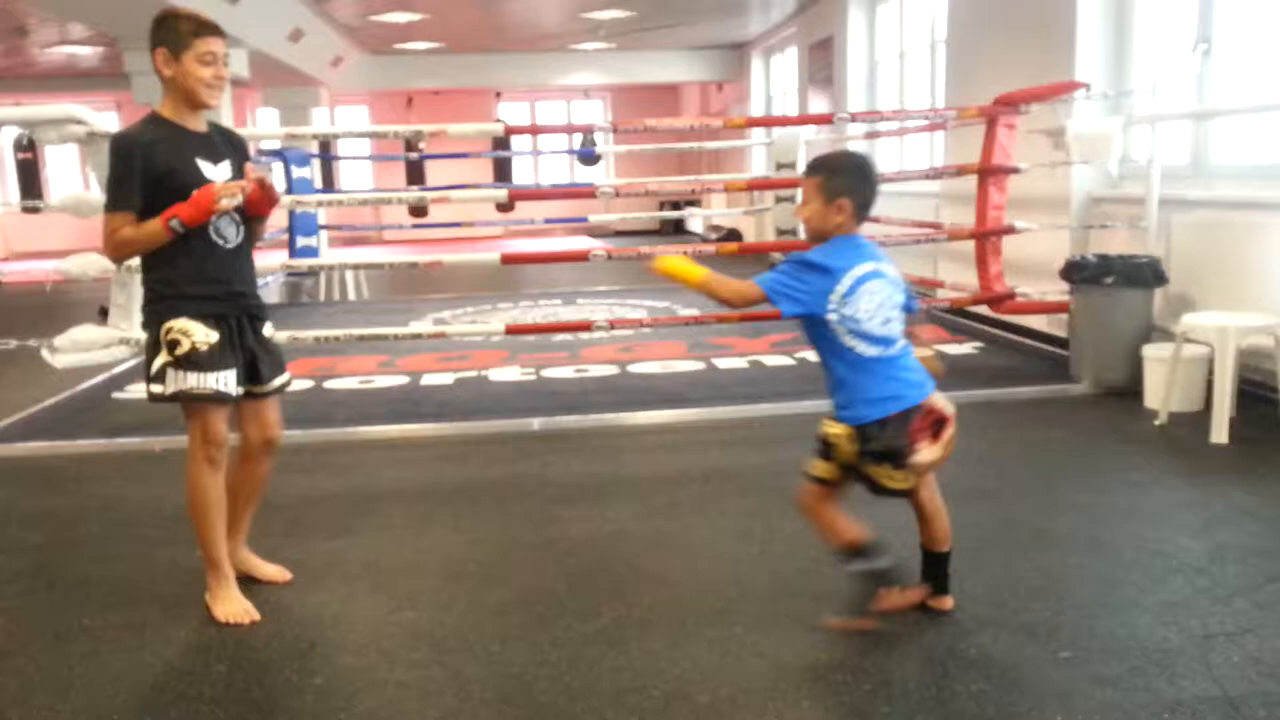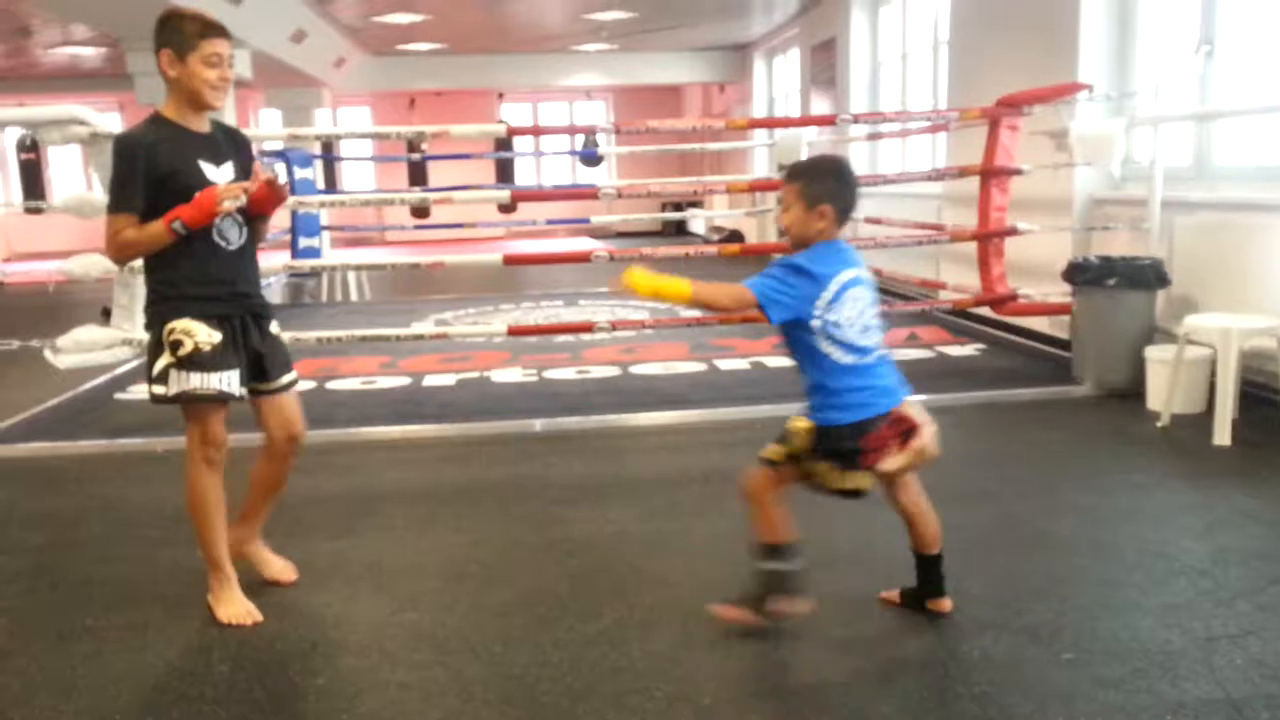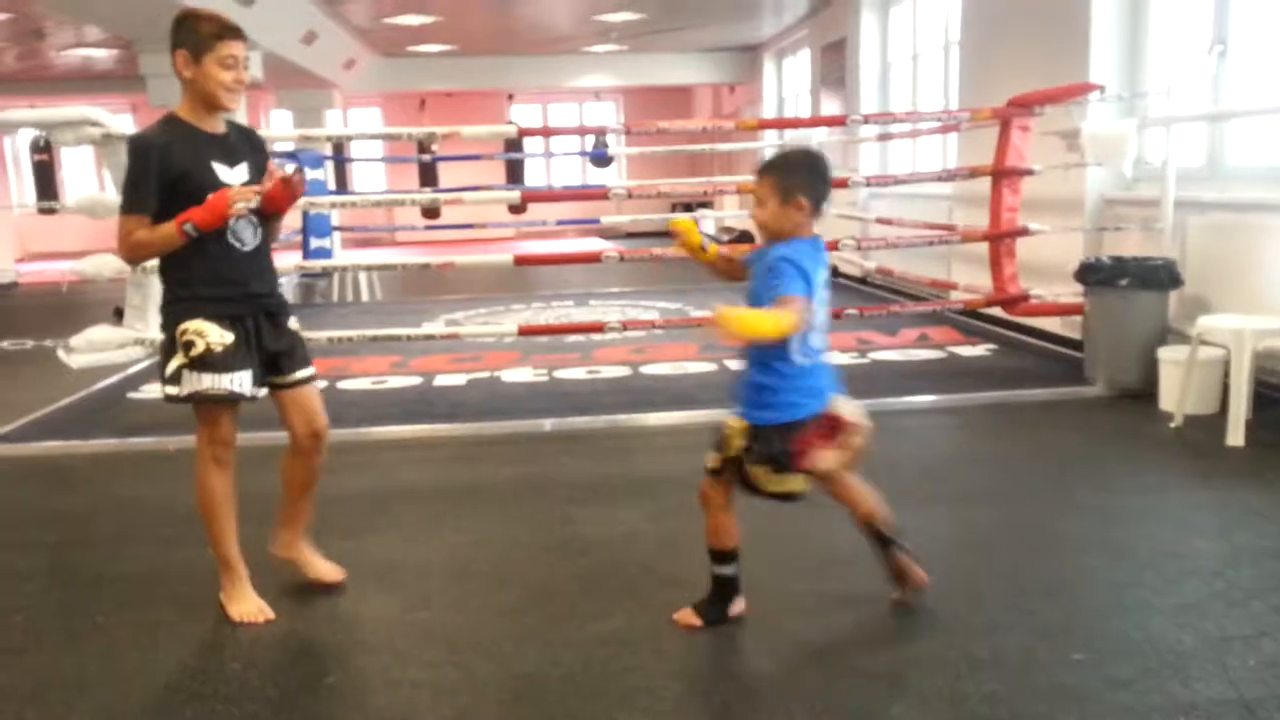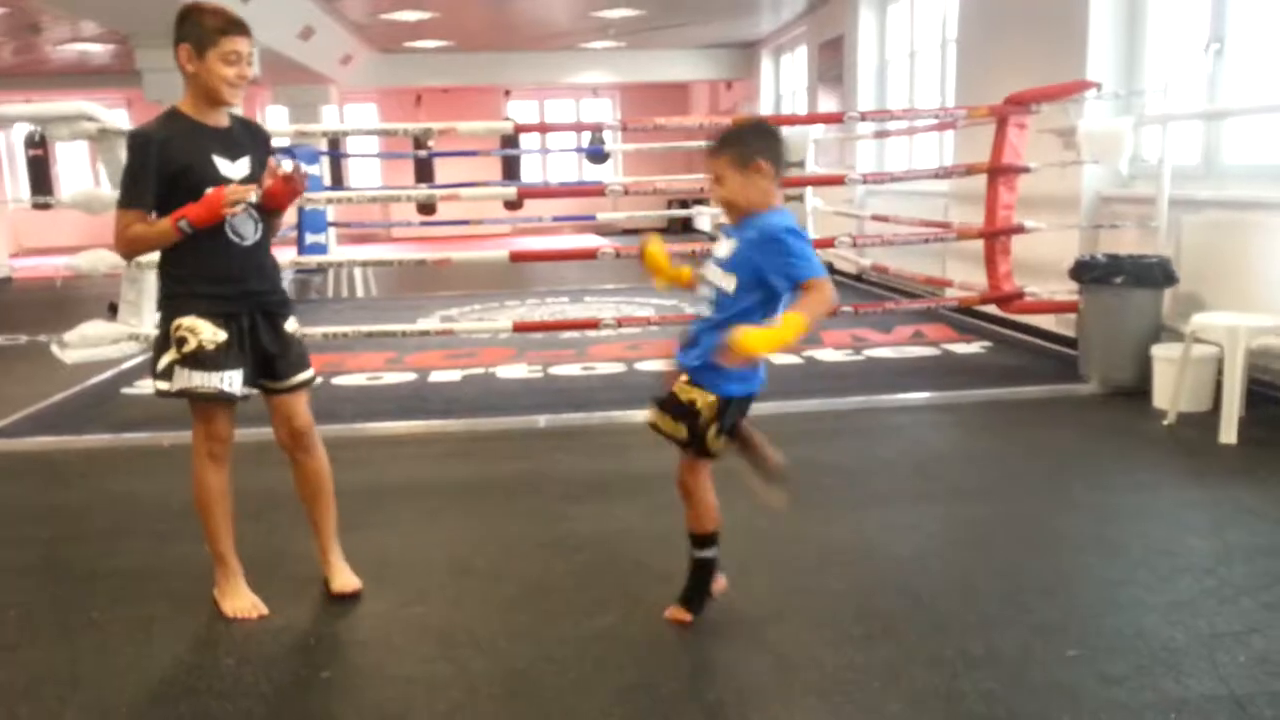
dt=0.1s
person 1, frame 1
left shoulder: (231, 143)
right shoulder: (137, 143)
right elbow: (117, 244)
left wrist: (260, 209)
right wrist: (189, 211)
left hip: (244, 306)
right hip: (184, 312)
left knee: (264, 434)
right knee: (210, 439)
left ankle: (234, 542)
right ankle: (218, 579)
person 1, frame 2
left shoulder: (236, 143)
right shoulder: (141, 145)
right elbow: (120, 246)
left wrist: (264, 208)
right wrist: (192, 213)
left hip: (248, 306)
right hip: (188, 313)
left knee: (288, 430)
right knee: (210, 440)
left ankle: (247, 535)
right ankle: (221, 580)
person 1, frame 3
left shoulder: (251, 144)
right shoulder: (154, 146)
right elbow: (131, 246)
left wrist: (278, 207)
right wrist: (201, 217)
left hip: (265, 305)
right hip: (202, 313)
left knee: (311, 424)
right knee: (217, 441)
left ankle: (291, 536)
right ankle: (233, 579)
person 1, frame 4
left shoulder: (255, 138)
right shoulder: (155, 140)
right elbow: (128, 240)
left wrist: (278, 204)
right wrist: (196, 214)
left hip: (266, 302)
right hip: (200, 310)
left knee: (299, 429)
right knee: (214, 437)
left ankle: (330, 552)
right ankle: (227, 575)
person 2, frame 1
left shoulder: (814, 266)
right shoulder: (881, 263)
left elbow: (741, 294)
left wrist: (684, 270)
left hip: (870, 416)
right hip: (919, 399)
left knee: (815, 498)
right knee: (920, 486)
left ankle: (883, 581)
right ankle: (936, 588)
person 2, frame 2
left shoulder: (800, 271)
right shoulder: (853, 266)
left elbow: (731, 299)
left wrist: (659, 286)
left hip: (840, 421)
right hip: (891, 405)
left knee: (760, 485)
right knee: (905, 488)
left ankle: (776, 591)
right ankle: (932, 590)
person 2, frame 3
left shoulder: (787, 260)
right shoulder: (805, 251)
left elbow: (790, 315)
right elbow: (744, 264)
left wrist: (742, 326)
right wrist: (701, 247)
left hip: (779, 416)
right hip: (820, 402)
left knee: (714, 493)
right knee: (840, 480)
left ankle: (722, 601)
right ankle: (897, 559)
person 2, frame 4
left shoulder: (779, 235)
right shoulder: (746, 228)
left elbow: (823, 295)
left wrist: (778, 333)
right wrist: (675, 273)
left hip: (718, 379)
right hip: (702, 358)
left knee: (693, 475)
left ankle: (700, 585)
right ankle: (748, 445)
